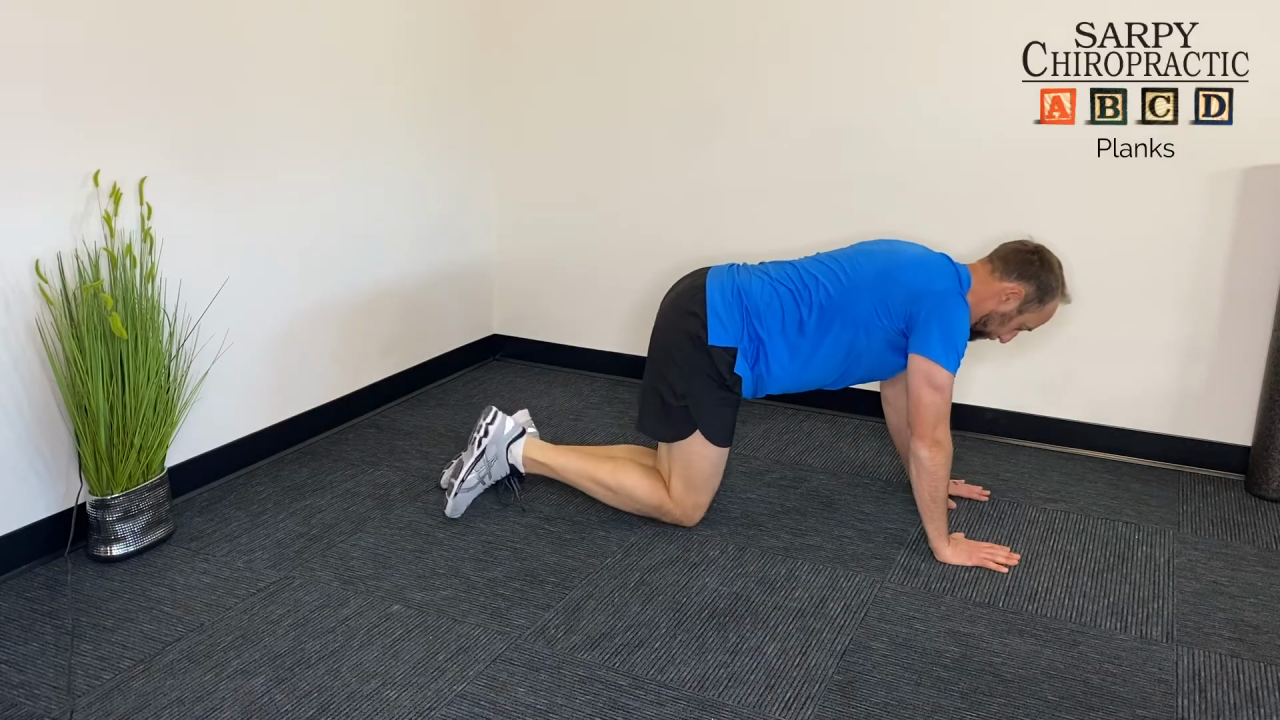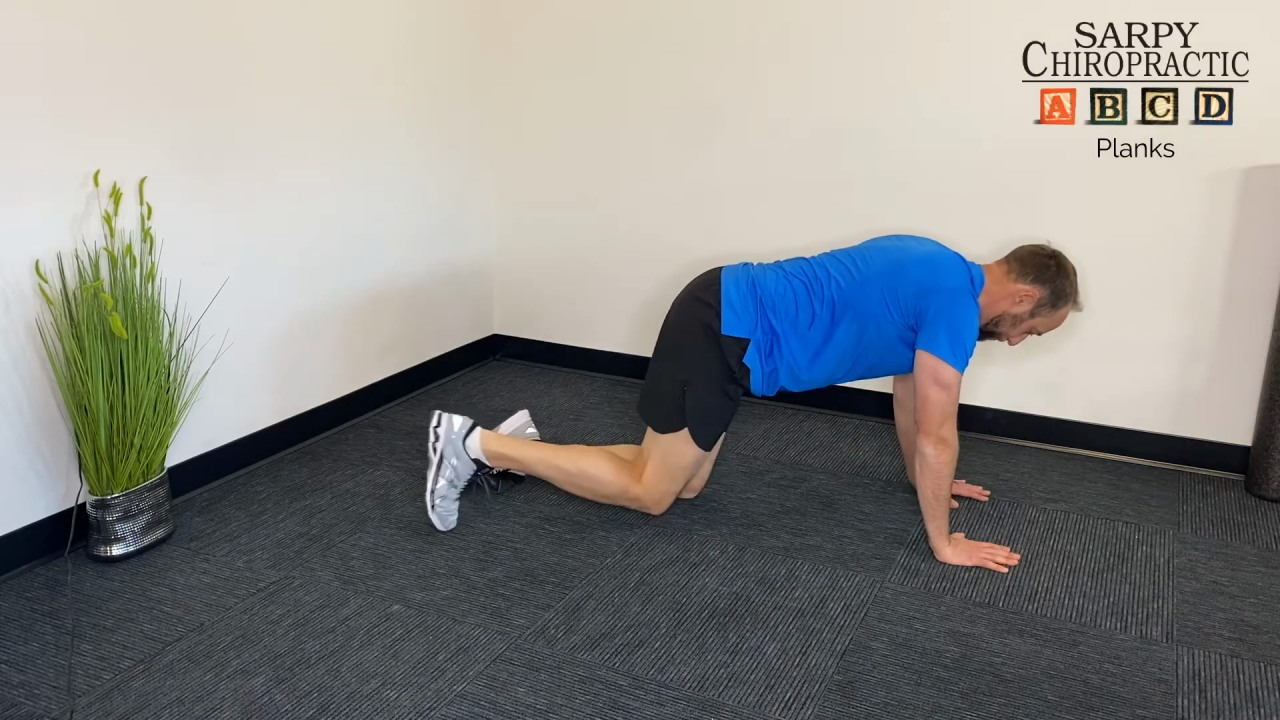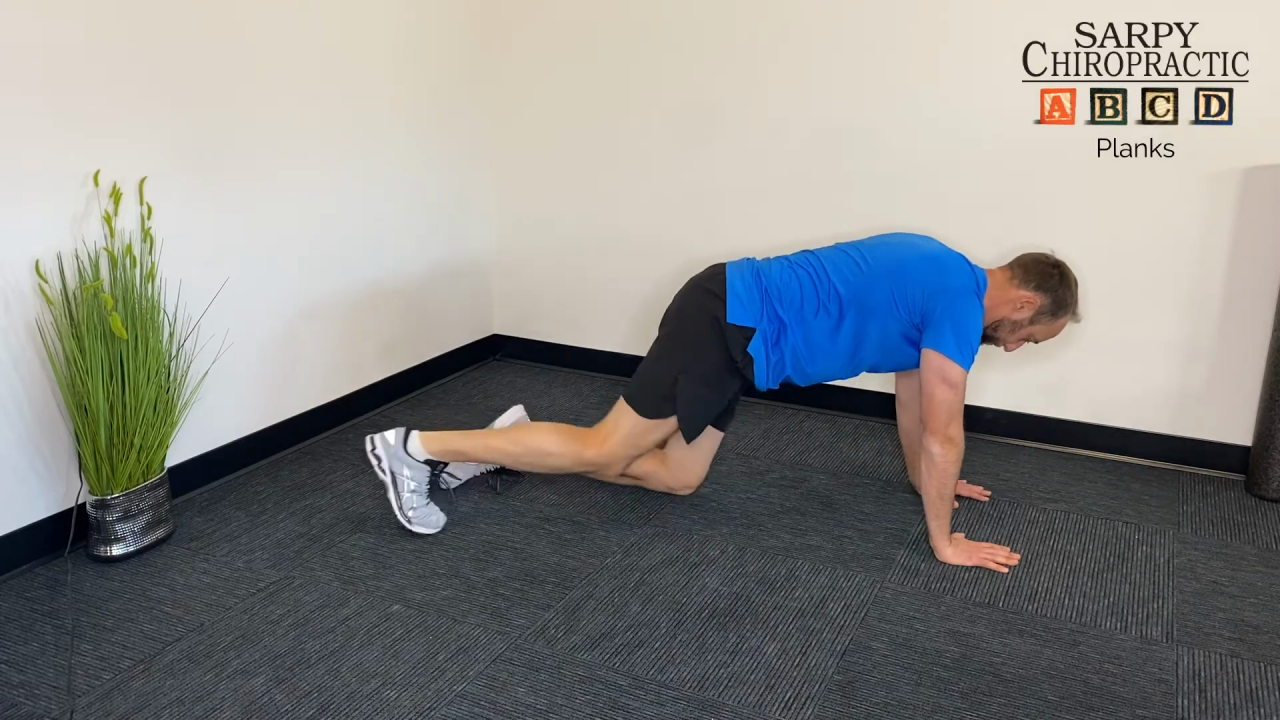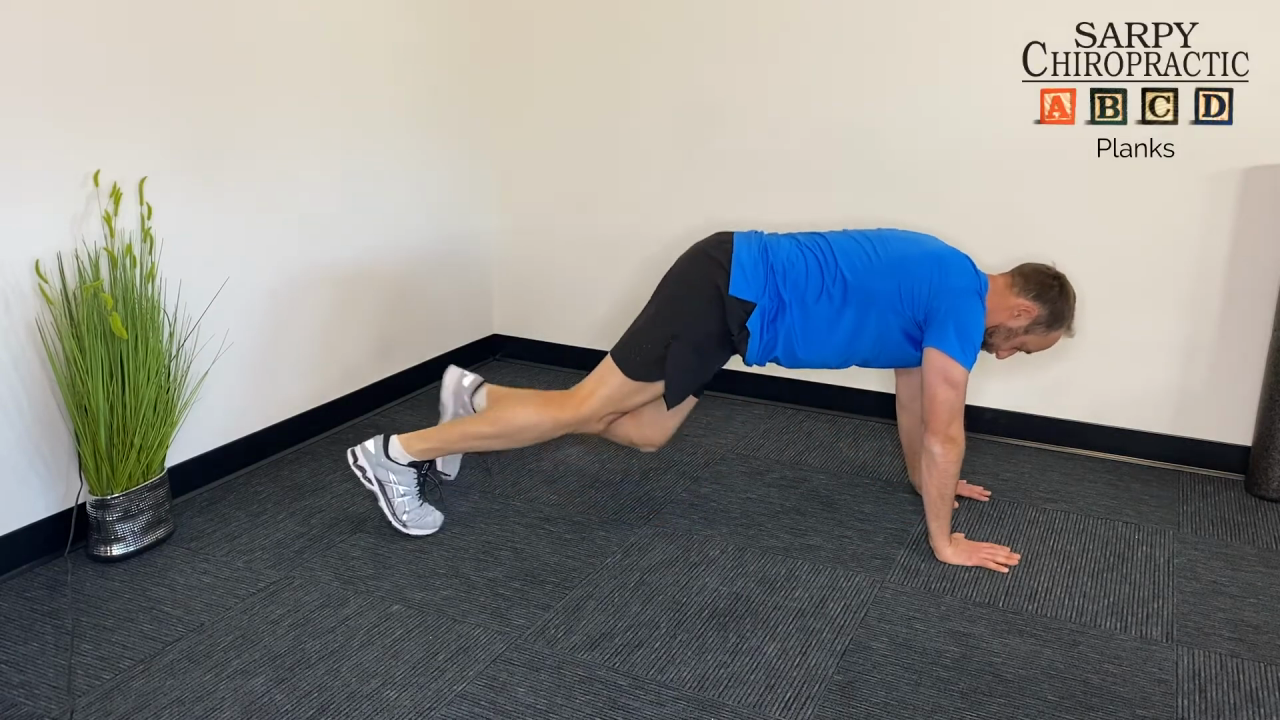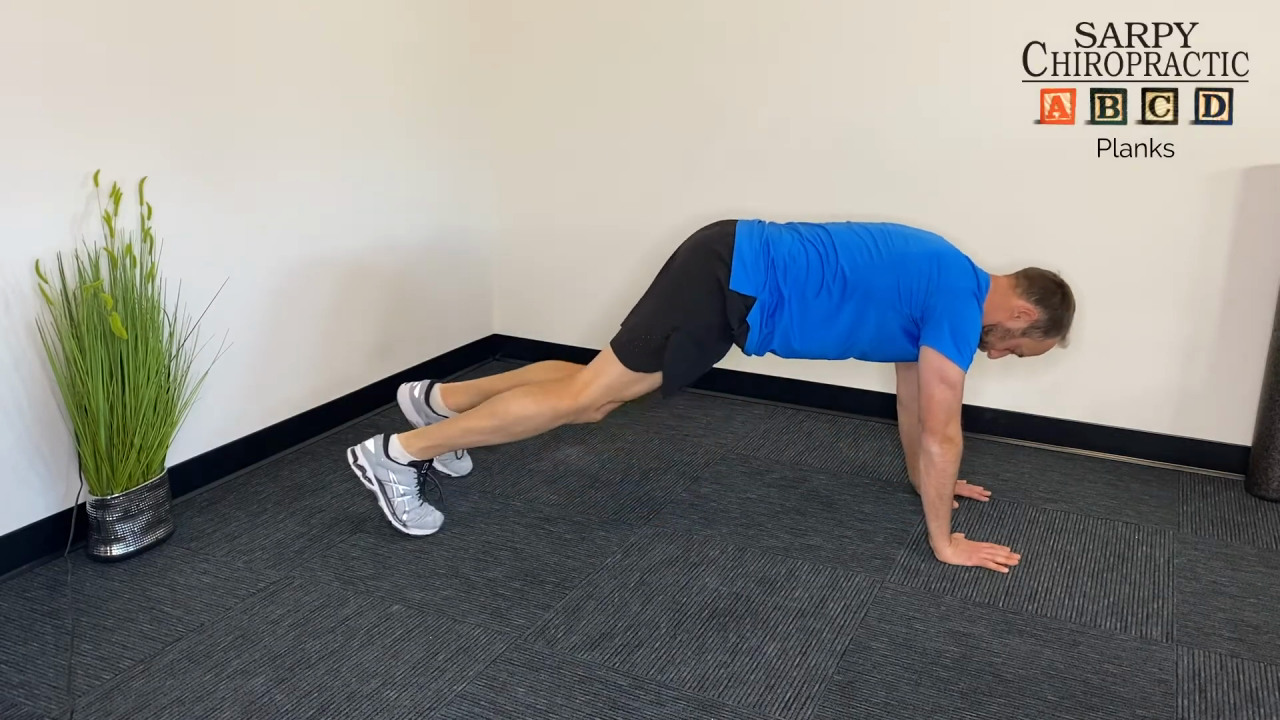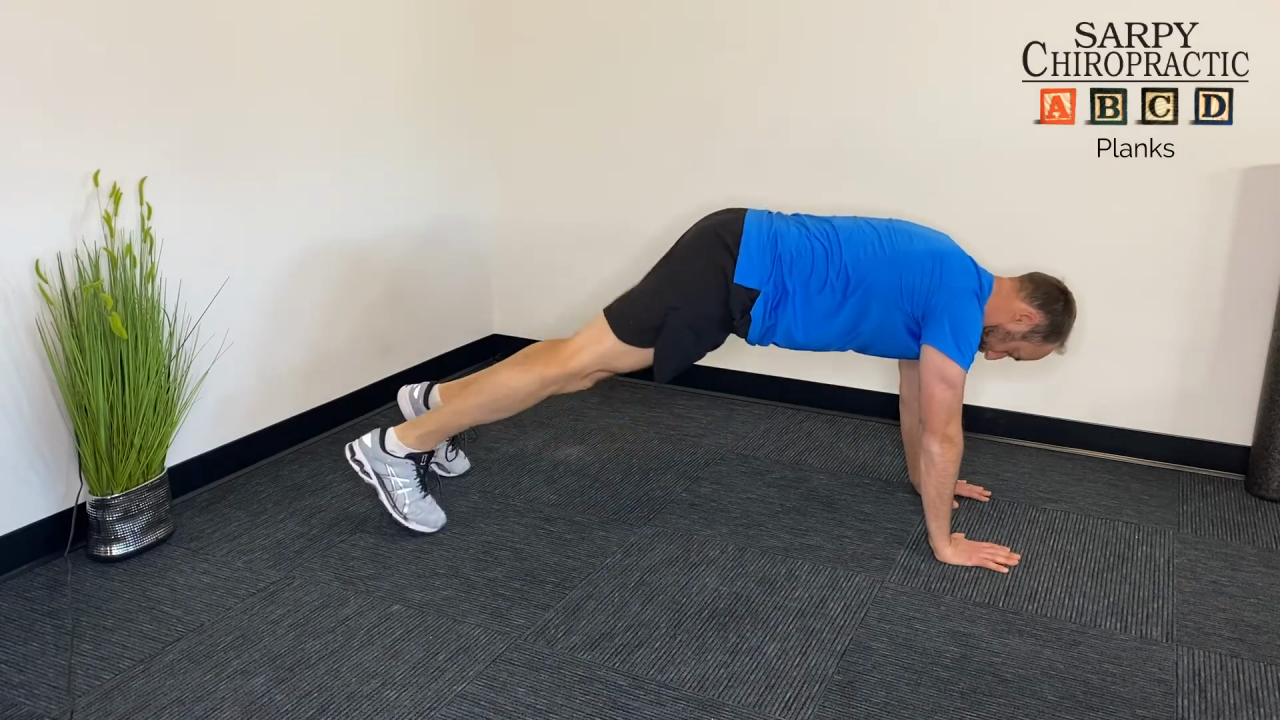
dt=0.3s
person 1, frame 1
left shoulder: (924, 281)
right shoulder: (945, 304)
left elbow: (897, 389)
right elbow: (930, 437)
left wrist: (925, 478)
right wrist: (943, 542)
left hip: (712, 317)
right hip: (710, 333)
left knee: (679, 472)
right knee: (682, 504)
left ankle: (526, 446)
right ankle: (517, 449)
person 1, frame 2
left shoulder: (936, 279)
right shoulder: (955, 300)
left elbow: (908, 393)
right elbow: (935, 434)
left wrist: (926, 477)
right wrist: (942, 541)
left hip: (724, 320)
right hip: (725, 331)
left knee: (683, 479)
right knee: (651, 492)
left ankle: (521, 449)
right ankle: (479, 445)
person 1, frame 3
left shoulder: (938, 284)
right shoulder: (960, 302)
left elbow: (910, 394)
right elbow: (943, 433)
left wrist: (923, 479)
right wrist: (944, 540)
left hip: (734, 323)
right hip: (729, 322)
left knee: (679, 477)
right knee: (607, 450)
left ankle: (515, 441)
right ankle: (415, 449)
person 1, frame 4
left shoulder: (938, 287)
right shoulder: (962, 302)
left elbow: (911, 397)
right elbow: (944, 433)
left wrist: (923, 480)
right wrist: (944, 540)
left hip: (729, 287)
right hip: (731, 293)
left knee: (644, 430)
right knee: (589, 408)
left ankle: (480, 397)
right ankle: (401, 454)
person 1, frame 5
left shoulder: (936, 286)
right shoulder: (958, 302)
left elbow: (911, 399)
right elbow: (941, 432)
left wrist: (925, 481)
right wrist: (944, 540)
left hip: (731, 267)
right hip: (732, 281)
left knee: (607, 376)
right knee: (586, 396)
left ankle: (437, 400)
right ankle: (401, 454)
person 1, frame 6
left shoulder: (939, 286)
right shoulder: (960, 300)
left elbow: (914, 400)
right elbow: (942, 430)
left wrist: (926, 478)
right wrist: (943, 539)
left hip: (735, 254)
right hip: (737, 269)
left knee: (590, 352)
right knee: (580, 363)
left ankle: (434, 399)
right ankle: (400, 446)
